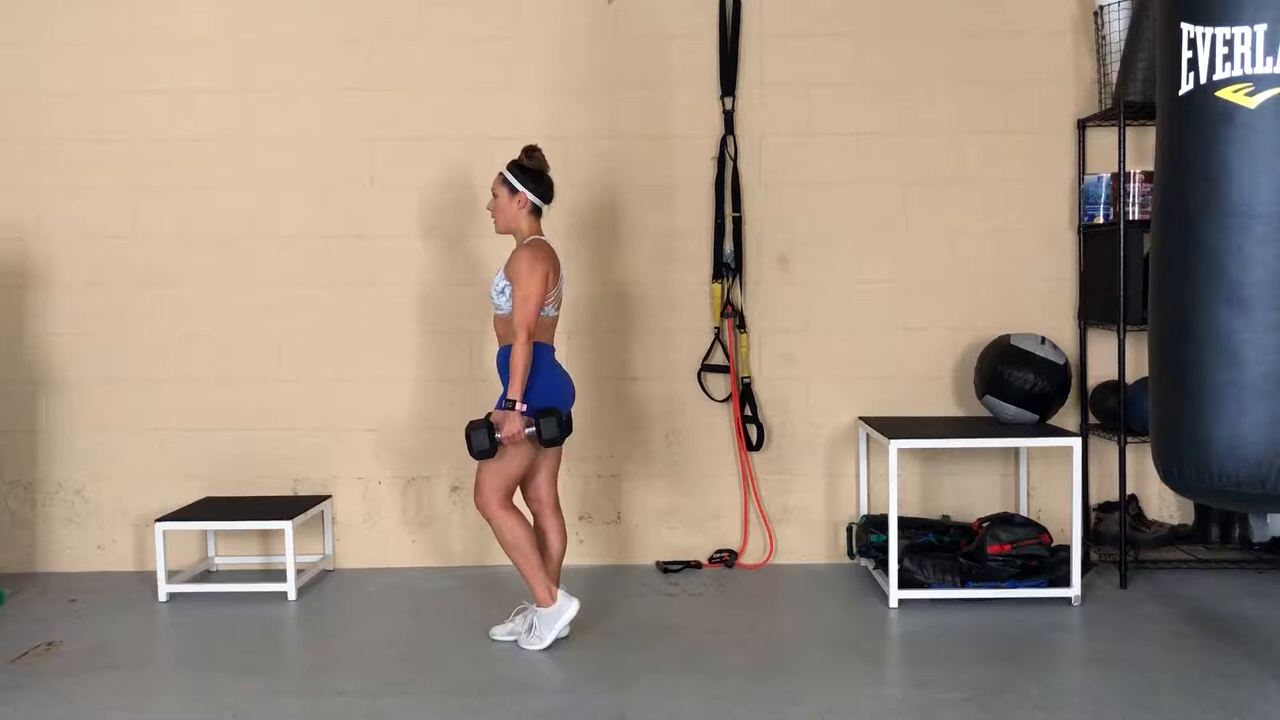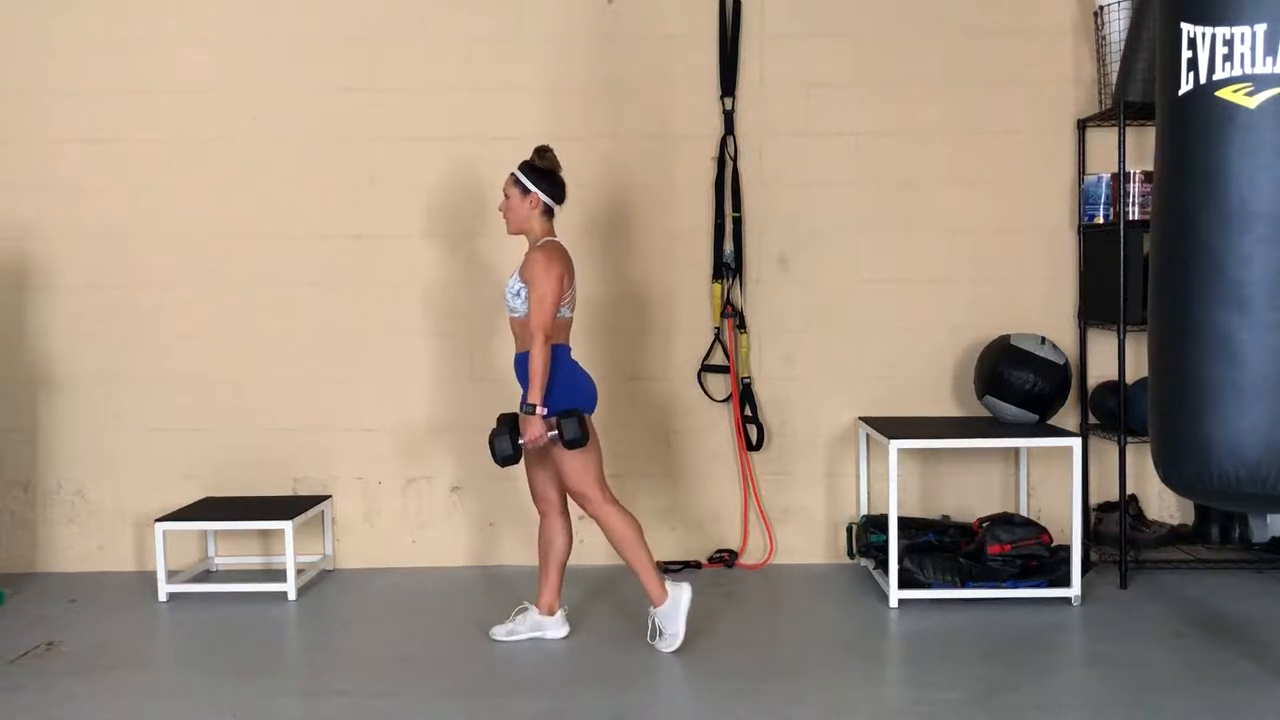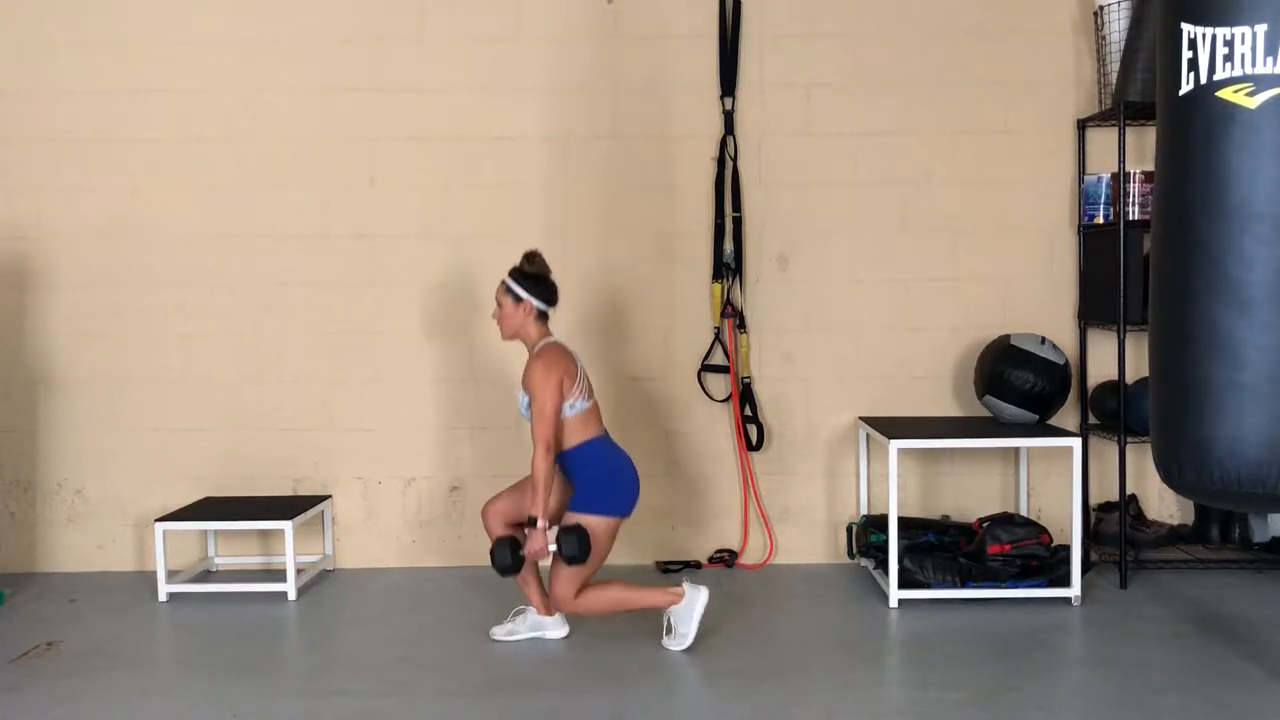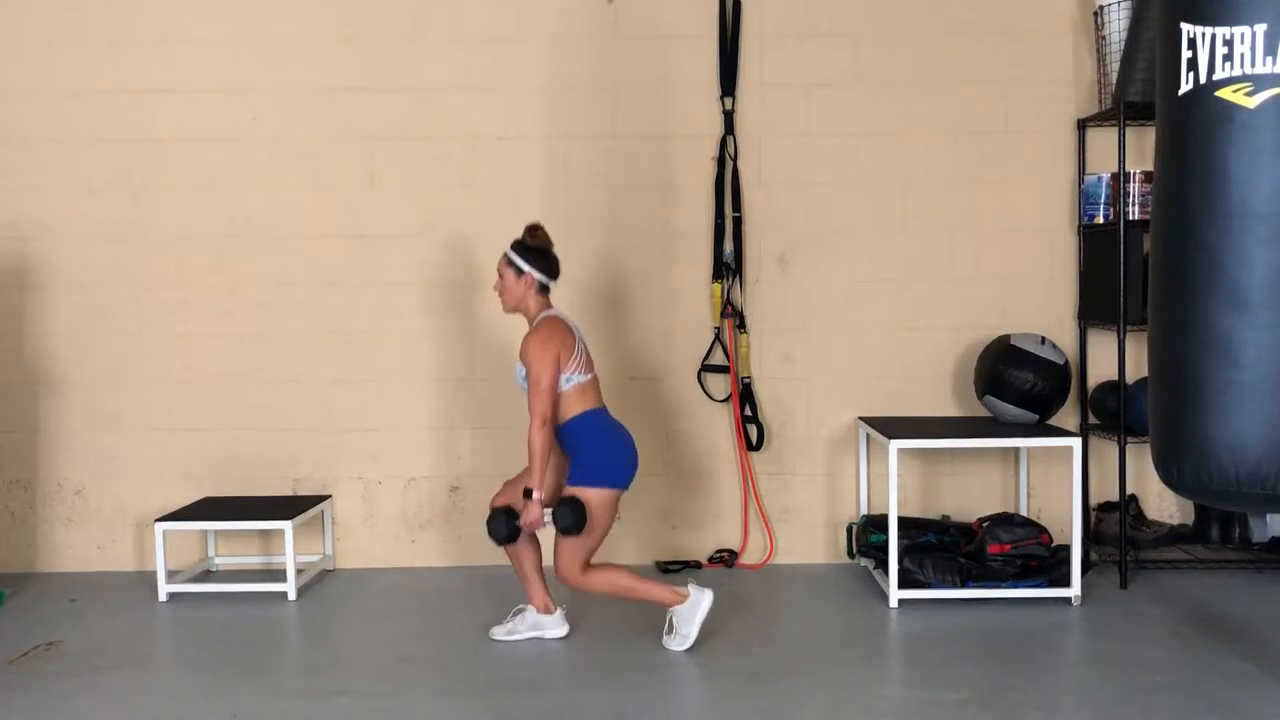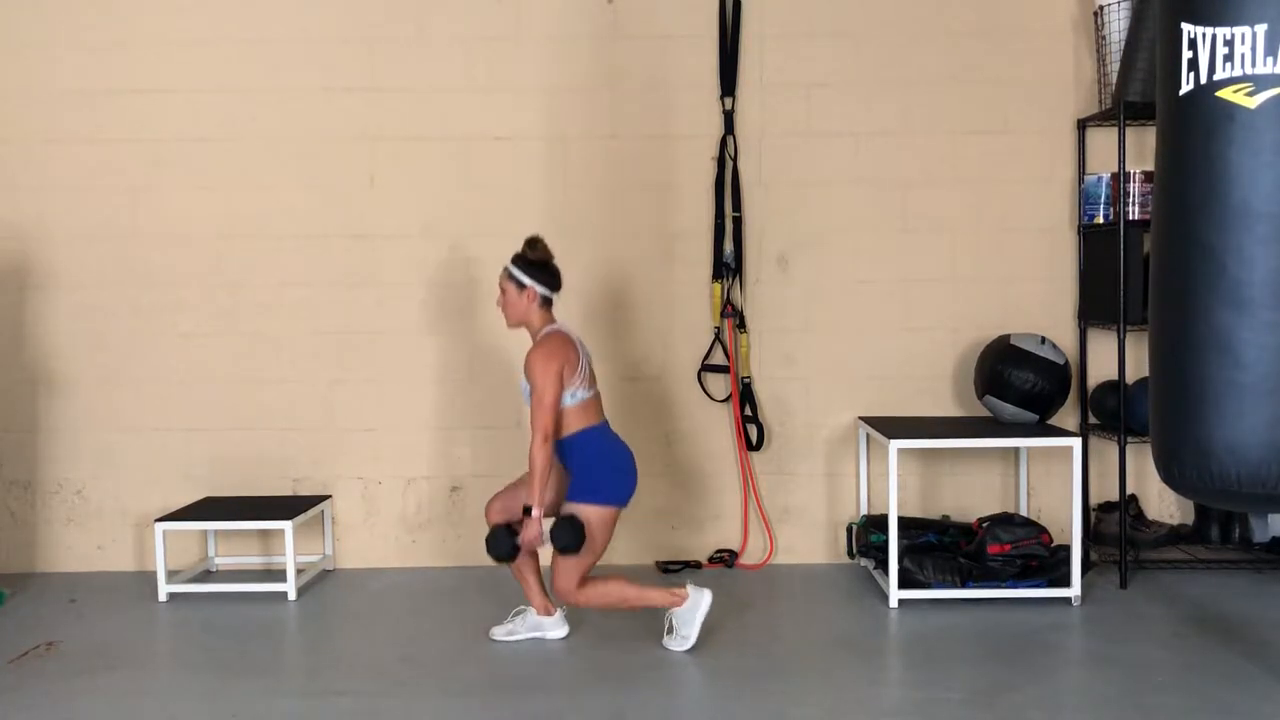
dt=1s
person 1, frame 1
left shoulder: (529, 254)
right shoulder: (536, 254)
left elbow: (523, 335)
left wrist: (513, 405)
left hip: (535, 385)
right hip: (540, 384)
left knee: (491, 497)
right knee: (541, 501)
left ankle: (550, 603)
right ankle: (545, 607)
person 1, frame 2
left shoulder: (543, 256)
right shoulder: (545, 254)
left elbow: (540, 338)
left wrist: (534, 409)
right wrist: (535, 406)
left hip: (556, 388)
right hip: (549, 387)
left knee: (595, 499)
right knee: (549, 503)
left ankle: (664, 597)
right ankle: (547, 612)
person 1, frame 3
left shoulder: (543, 364)
right shoulder: (551, 353)
left elbow: (544, 448)
left wrist: (539, 522)
right wrist: (541, 511)
left hip: (601, 479)
right hip: (587, 472)
left knee: (566, 596)
right knee: (495, 513)
left ankle: (680, 598)
right ankle: (542, 613)
person 1, frame 4
left shoulder: (540, 337)
right shoulder: (554, 326)
left elbow: (541, 420)
left wrist: (535, 494)
right wrist: (528, 491)
left hip: (598, 452)
right hip: (587, 445)
left knee: (573, 571)
right knee: (505, 506)
left ankle: (683, 600)
right ankle: (543, 612)
person 1, frame 5
left shoulder: (544, 352)
right shoulder: (560, 340)
left elbow: (543, 437)
left wrist: (535, 513)
right wrist: (535, 504)
left hip: (598, 469)
right hip: (589, 462)
left knee: (568, 585)
right knee: (498, 512)
left ankle: (683, 600)
right ankle: (543, 614)
